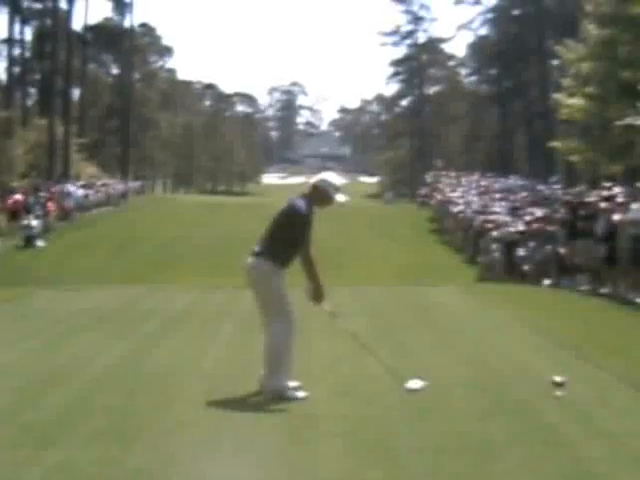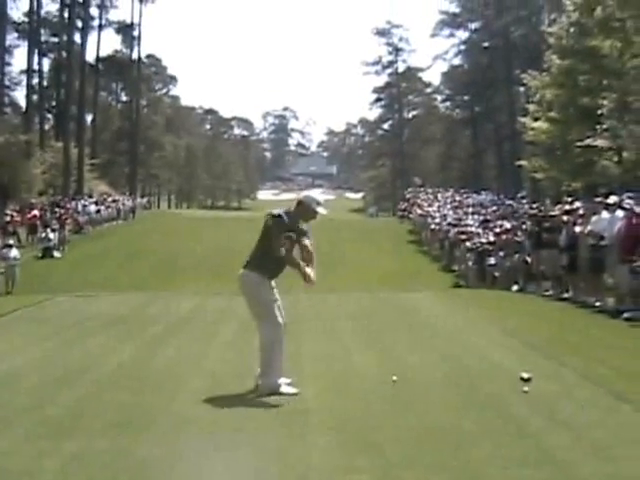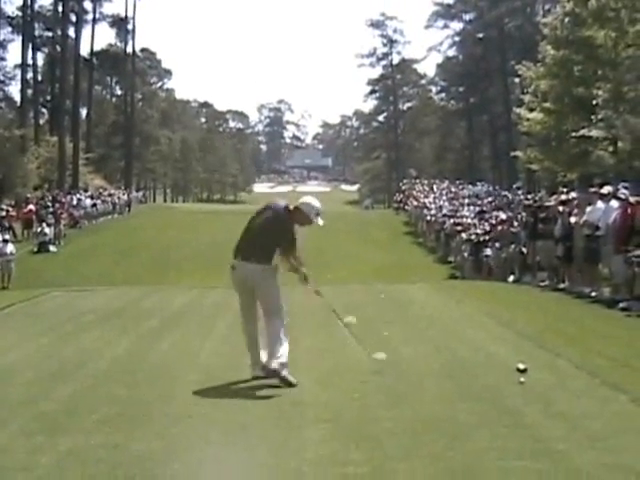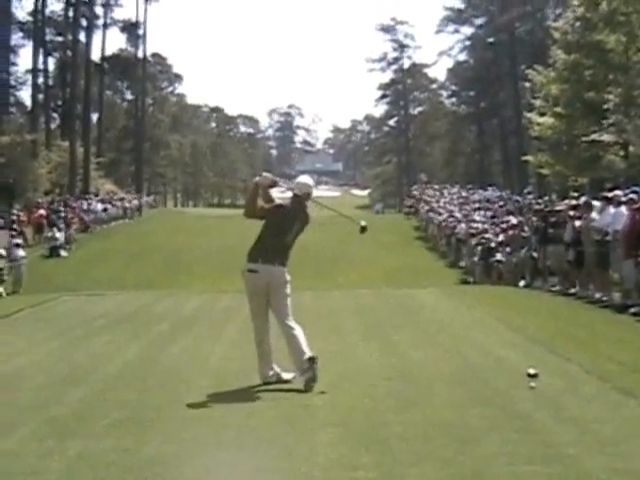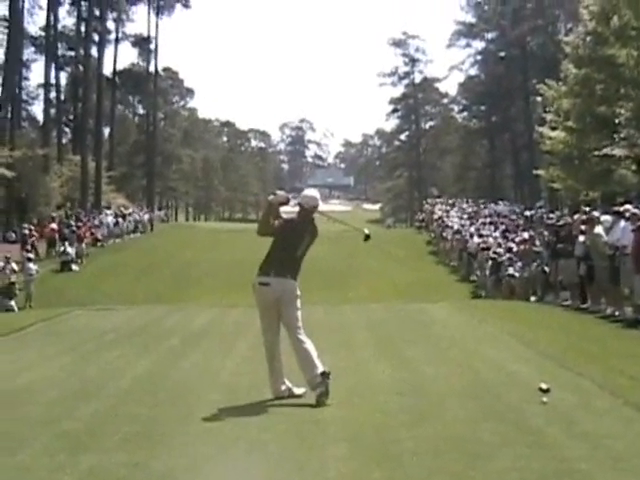
dt=0.7s
person 1, frame 1
left shoulder: (300, 206)
right shoulder: (301, 212)
left elbow: (304, 252)
right elbow: (305, 254)
left wrist: (314, 284)
right wrist: (317, 286)
left hip: (264, 267)
right hip: (266, 268)
left knee: (276, 323)
right knee: (283, 322)
left ankle: (273, 378)
right ankle: (276, 385)
person 1, frame 2
left shoulder: (301, 229)
right shoulder: (278, 218)
left elbow: (308, 252)
right elbow: (279, 252)
left wrist: (309, 269)
right wrist: (302, 268)
left hip: (265, 279)
right hip: (254, 278)
left knee: (274, 325)
right knee: (272, 326)
left ankle: (268, 376)
right ankle: (269, 383)
person 1, frame 3
left shoulder: (276, 207)
right shoulder: (286, 229)
right elbow: (289, 261)
left wrist: (300, 268)
right wrist: (301, 272)
left hip: (238, 267)
right hip: (261, 270)
left knee: (249, 318)
right knee: (275, 317)
left ankle: (259, 365)
right ankle: (277, 365)
person 1, frame 4
left shoulder: (281, 209)
right shoulder: (304, 217)
left elbow: (249, 212)
left wrist: (257, 185)
right wrist: (264, 190)
left hip: (255, 269)
right hip: (278, 271)
left knee: (260, 324)
right knee: (286, 321)
left ankle: (268, 372)
right ankle: (306, 362)
person 1, frame 5
left shoulder: (291, 223)
right shoulder: (312, 230)
left elbow: (262, 230)
left wrist: (272, 204)
right wrist: (275, 208)
left hip: (266, 282)
right hip: (288, 285)
left knee: (271, 338)
right knee: (297, 334)
left ankle: (280, 387)
right ankle: (318, 377)
